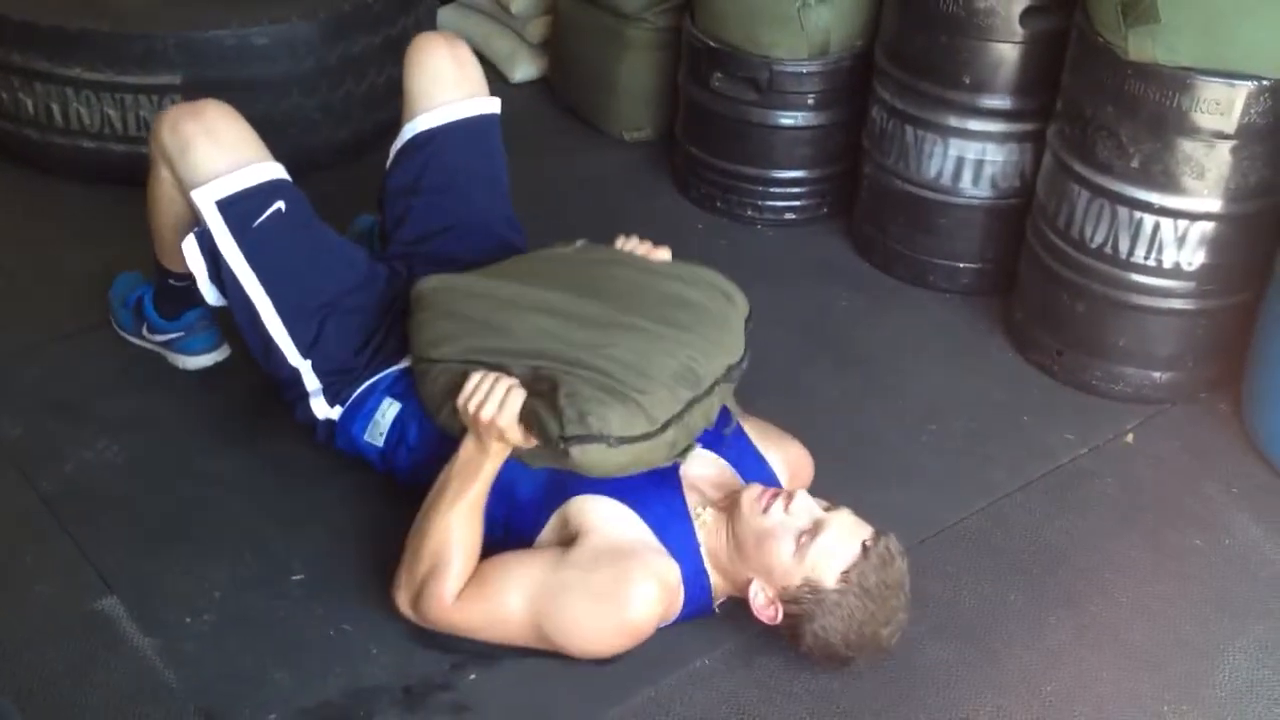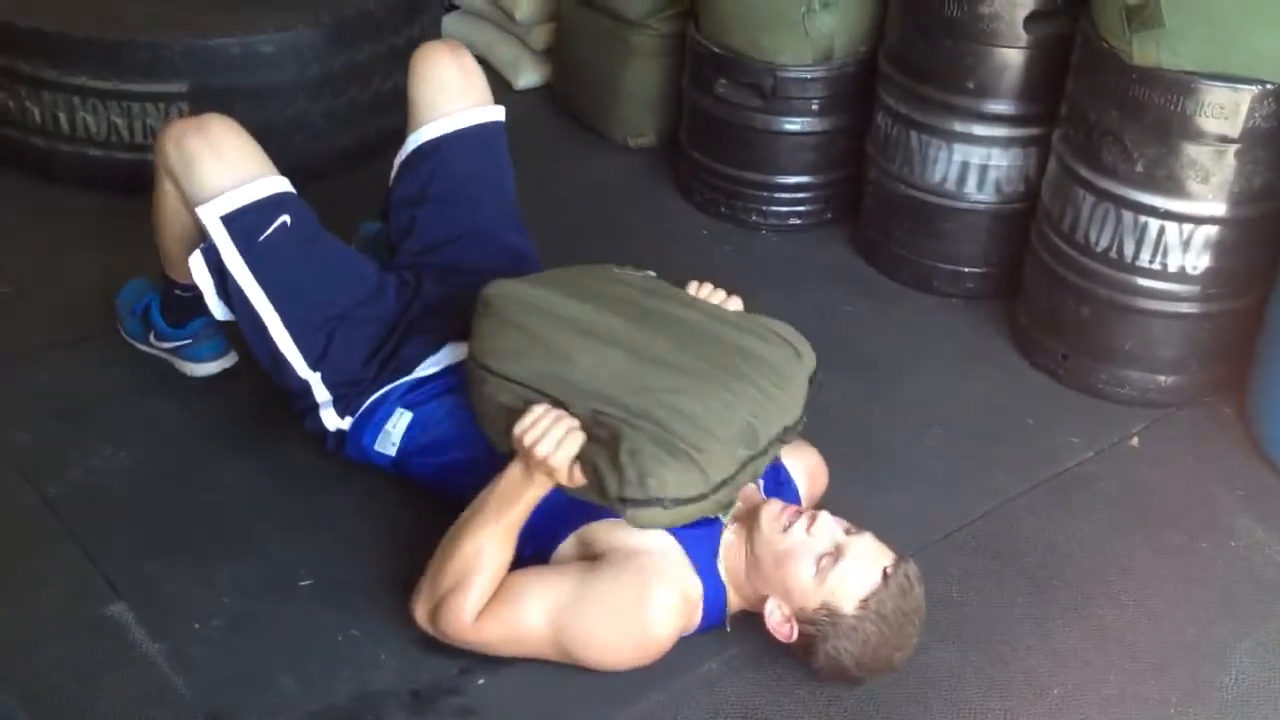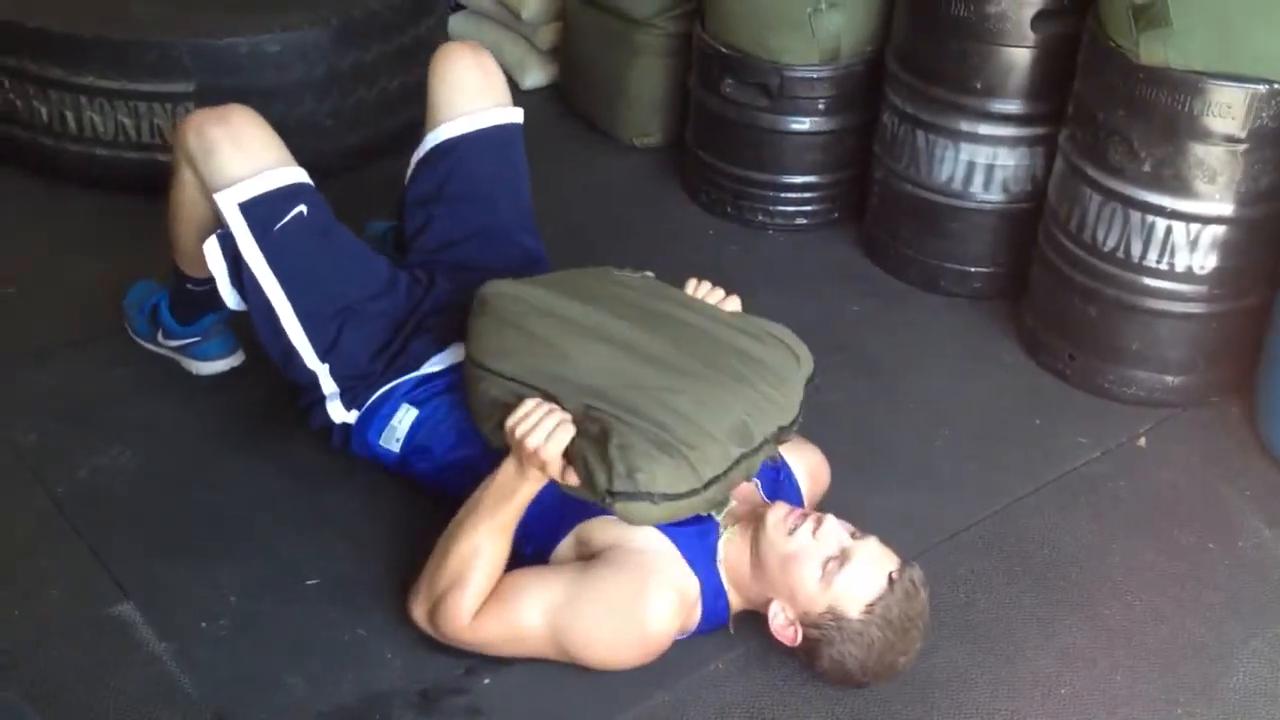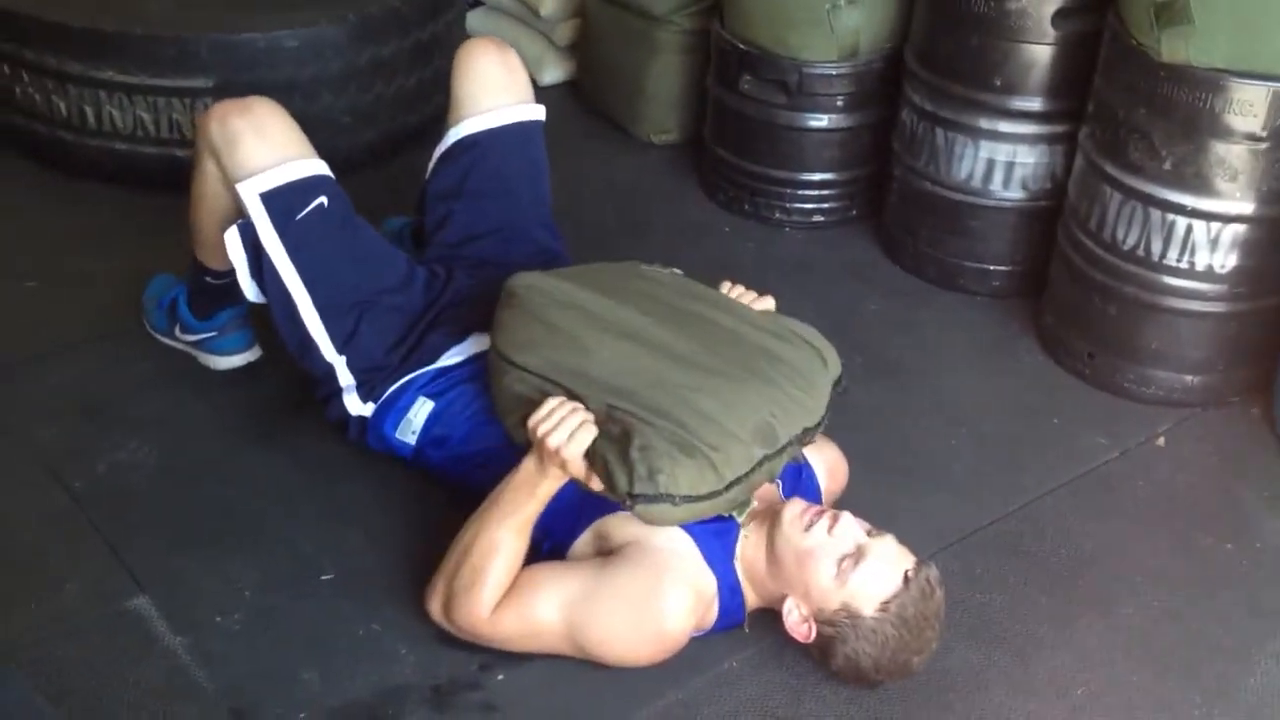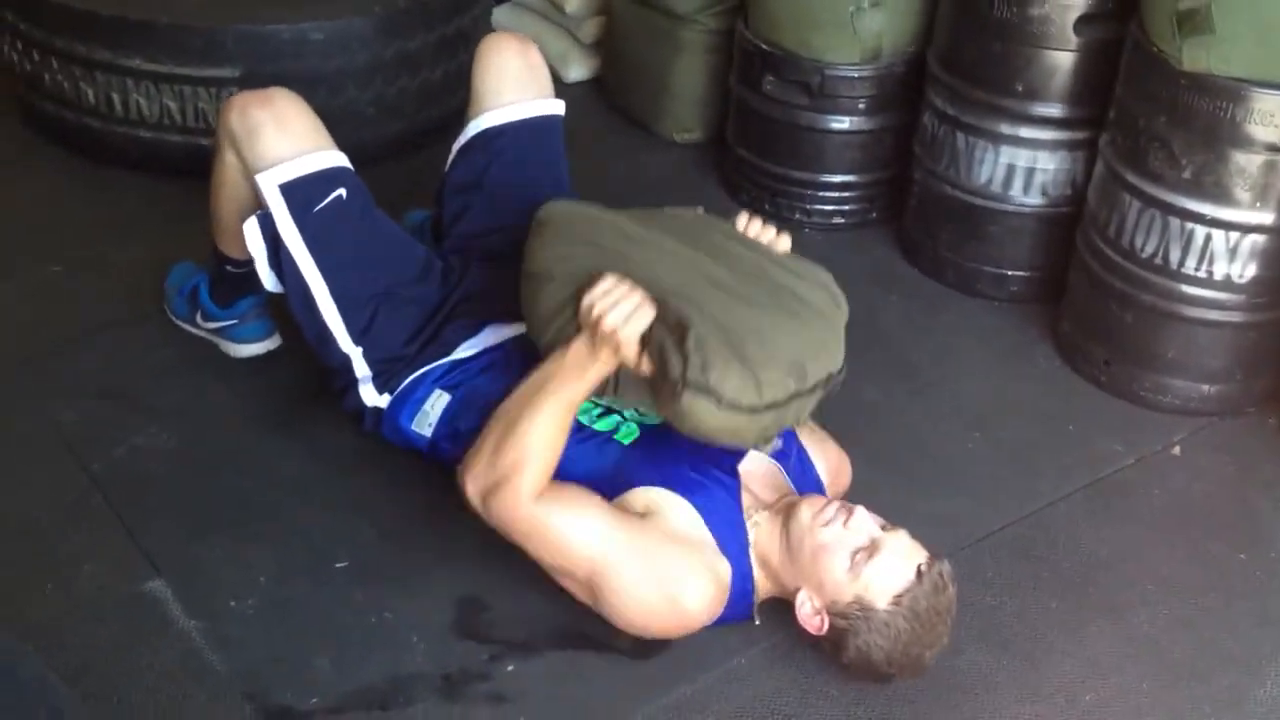
dt=0.5s
person 1, frame 1
left shoulder: (630, 593)
right shoulder: (781, 465)
left elbow: (424, 597)
left wrist: (484, 445)
left hip: (366, 376)
left knee: (192, 128)
right knee: (438, 52)
left ankle: (172, 314)
right ankle: (390, 253)
person 1, frame 2
left shoulder: (656, 610)
right shoulder: (794, 474)
left elbow: (442, 612)
left wrist: (531, 477)
left hip: (380, 386)
left knee: (195, 144)
right knee: (441, 60)
left ankle: (180, 322)
right ankle: (384, 263)
person 1, frame 3
left shoulder: (651, 606)
right shoulder: (800, 474)
left elbow: (442, 612)
left wrist: (523, 470)
left hip: (388, 382)
left knee: (217, 133)
right knee: (463, 61)
left ankle: (189, 320)
right ankle: (408, 254)
person 1, frame 4
left shoulder: (668, 604)
right shoulder: (814, 471)
left elbow: (458, 607)
left wrist: (543, 468)
left hip: (403, 375)
left knee: (237, 124)
right knee: (484, 57)
left ankle: (208, 315)
right ankle: (426, 248)
person 1, frame 5
left shoulder: (679, 583)
right shoulder: (823, 470)
left elbow: (491, 486)
left wrist: (596, 359)
left hip: (419, 366)
right hip: (532, 303)
left knee: (258, 115)
right knee: (506, 53)
left ankle: (229, 304)
right ankle: (451, 239)
